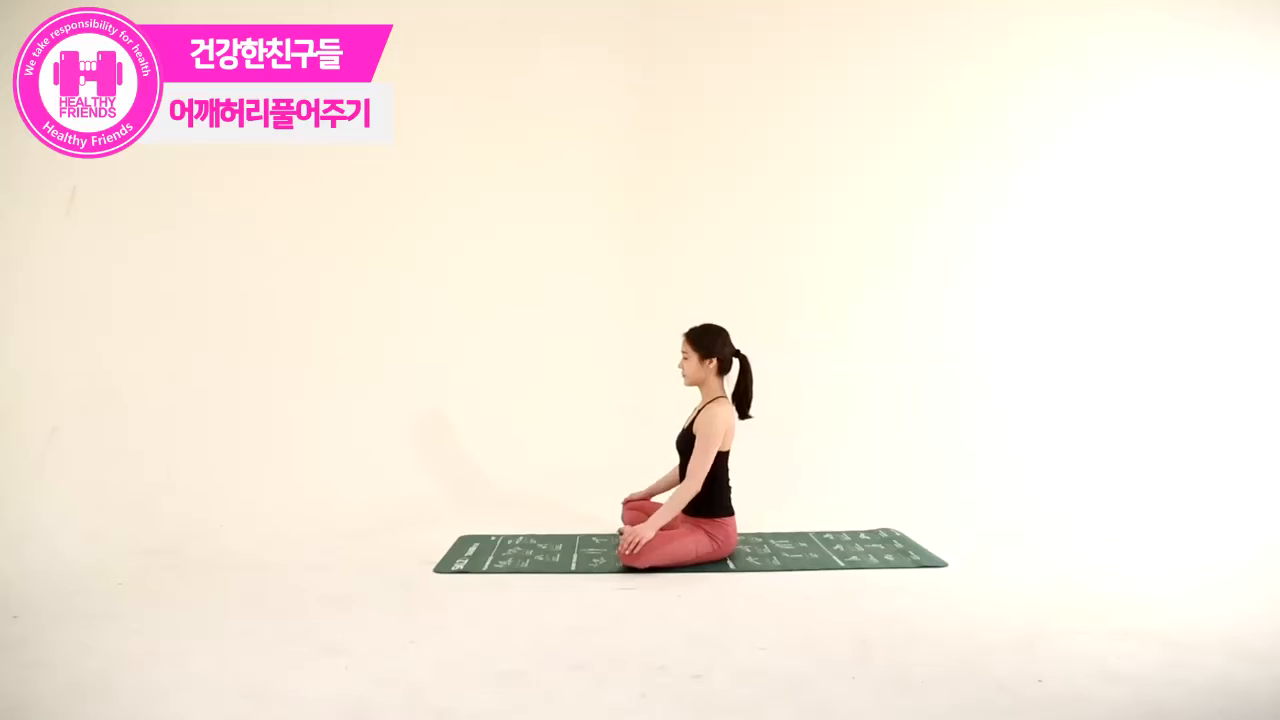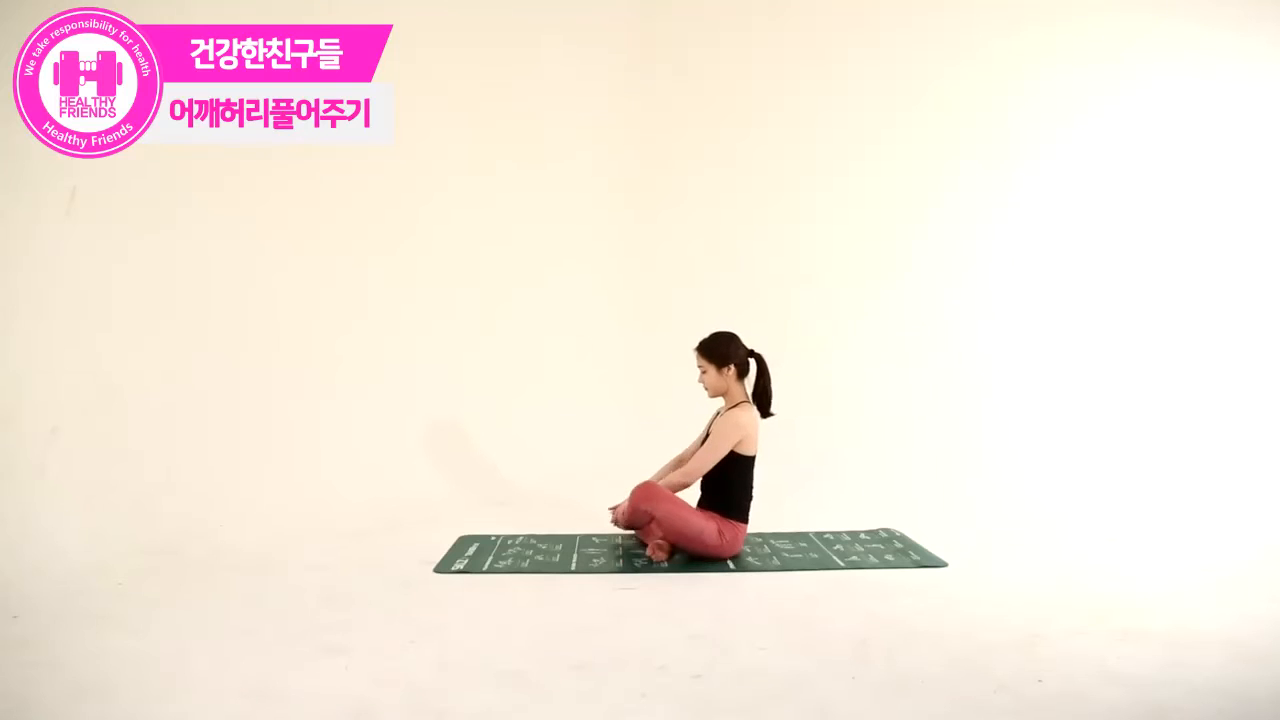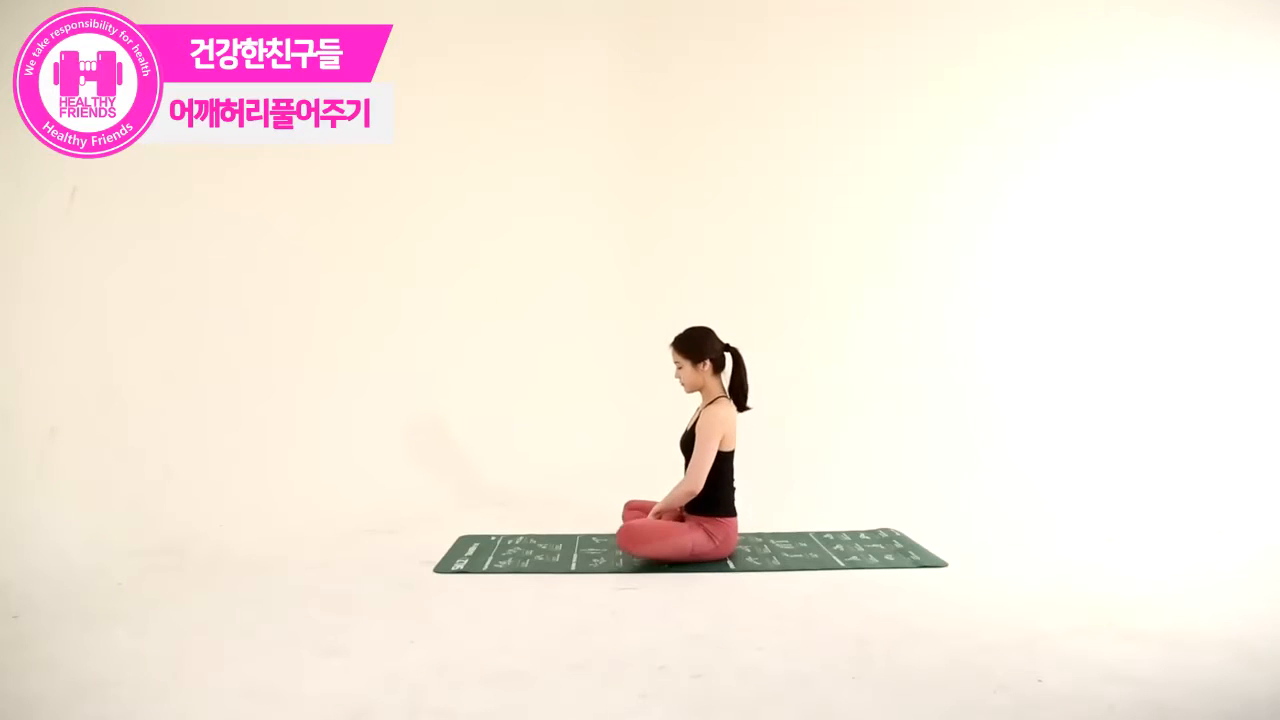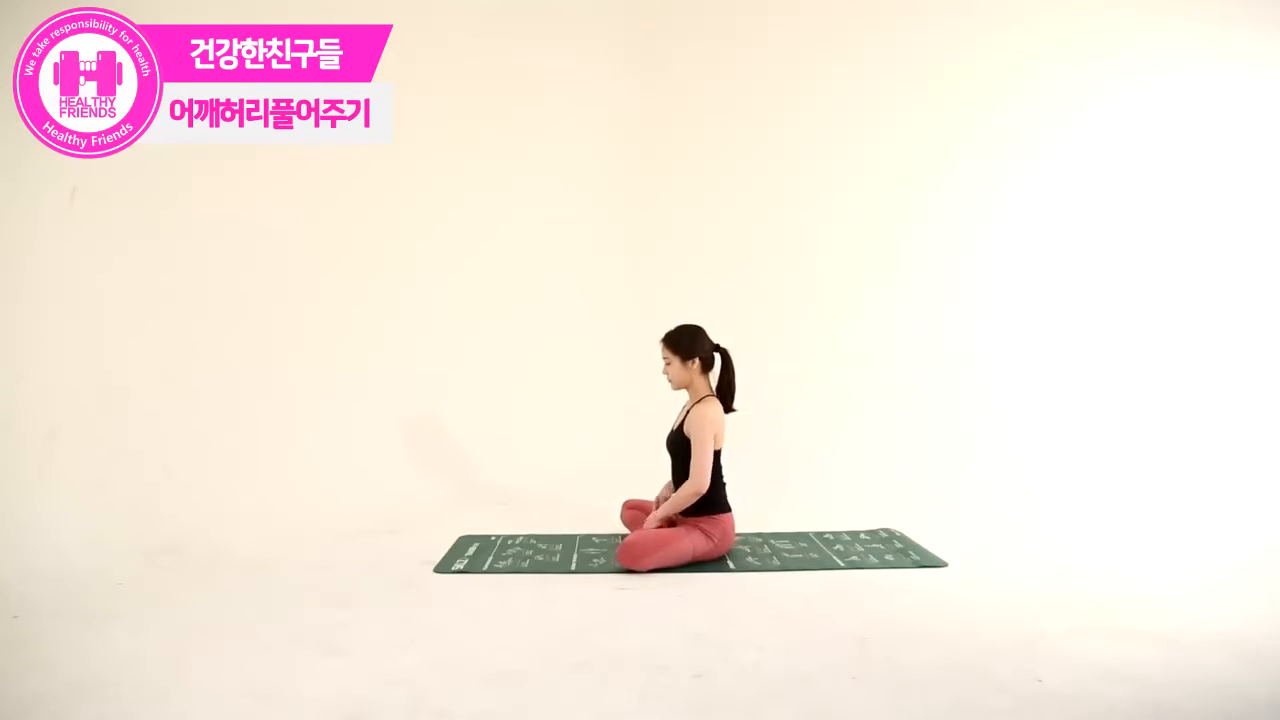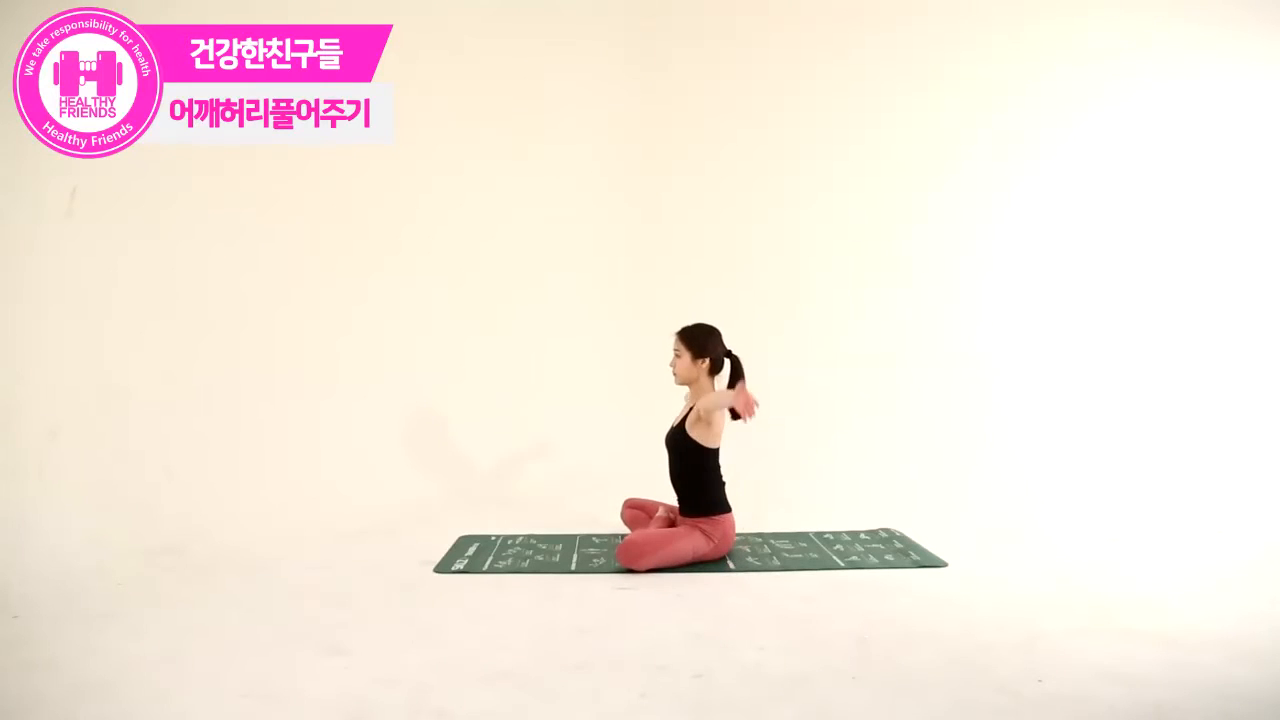
dt=0.7s
person 1, frame 1
left shoulder: (716, 413)
right shoulder: (707, 408)
left elbow: (694, 483)
left wrist: (652, 526)
right wrist: (648, 492)
left hip: (713, 531)
right hip: (695, 519)
left knee: (631, 552)
right knee: (632, 509)
person 1, frame 2
left shoulder: (738, 418)
right shoulder: (726, 413)
left elbow: (687, 476)
right elbow: (683, 459)
left wrist: (634, 500)
right wrist: (633, 502)
left hip: (723, 532)
right hip: (709, 522)
left knee: (644, 495)
right knee: (638, 510)
person 1, frame 3
left shoulder: (716, 414)
right shoulder: (710, 408)
left elbow: (693, 485)
left wrist: (659, 508)
right wrist: (665, 508)
left hip: (714, 530)
right hip: (697, 518)
left knee: (629, 537)
right knee: (632, 509)
person 1, frame 4
left shoulder: (705, 412)
right shoulder: (694, 406)
left elbow: (698, 484)
left wrist: (659, 515)
right wrist: (665, 496)
left hip: (710, 527)
right hip: (692, 517)
left knee: (630, 553)
right knee: (630, 508)
person 1, frame 5
left shoulder: (709, 411)
right shoulder: (695, 402)
left elbow: (712, 403)
left wrist: (732, 398)
left hip: (711, 528)
right hip: (691, 516)
left knee: (629, 552)
right knee: (631, 507)
